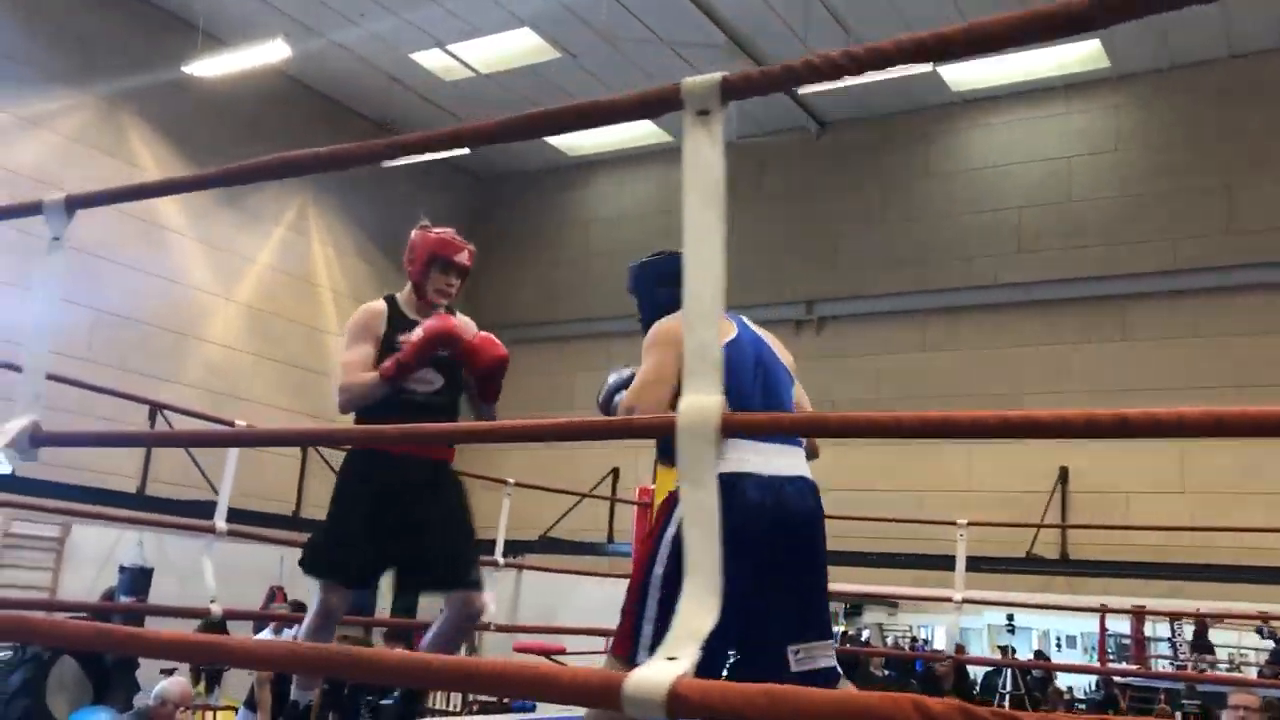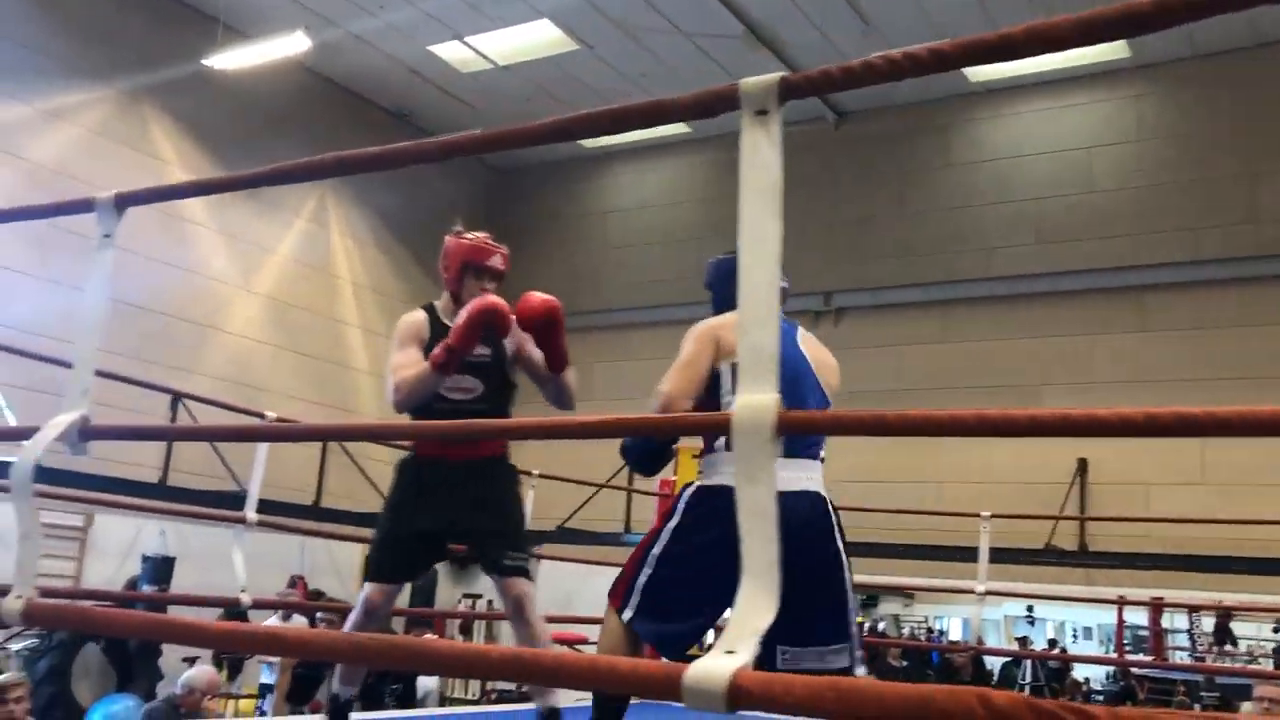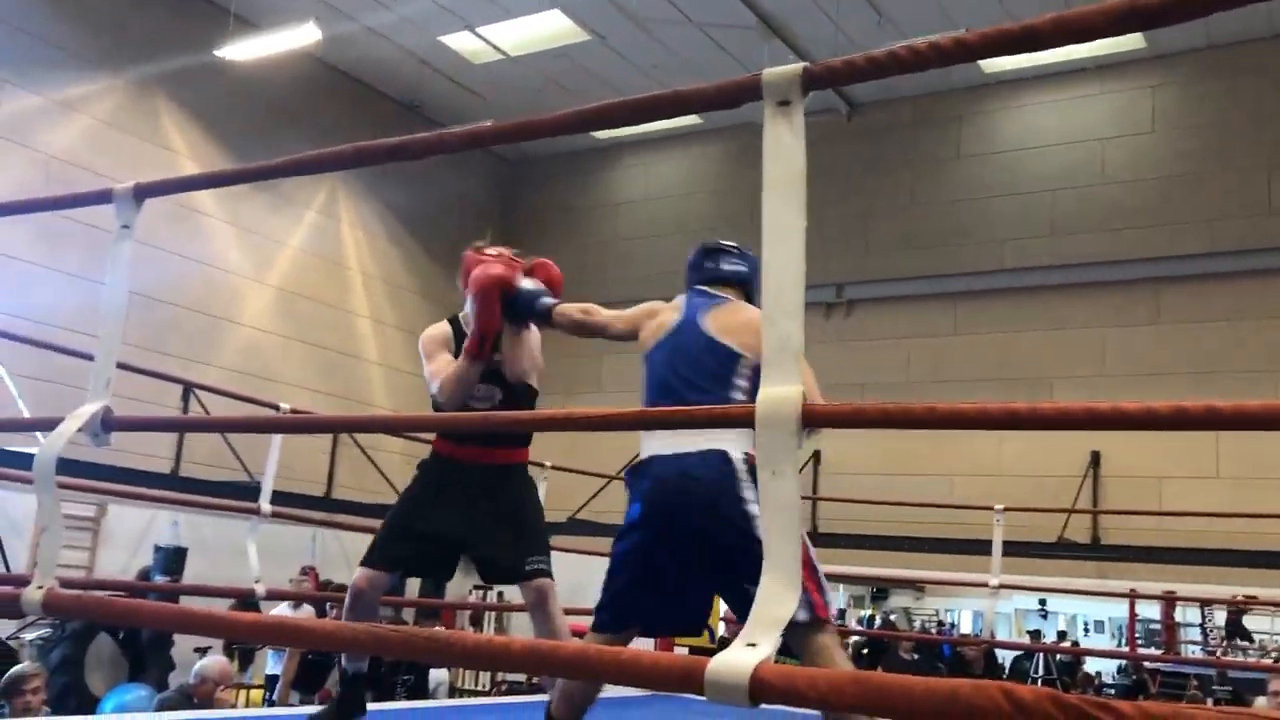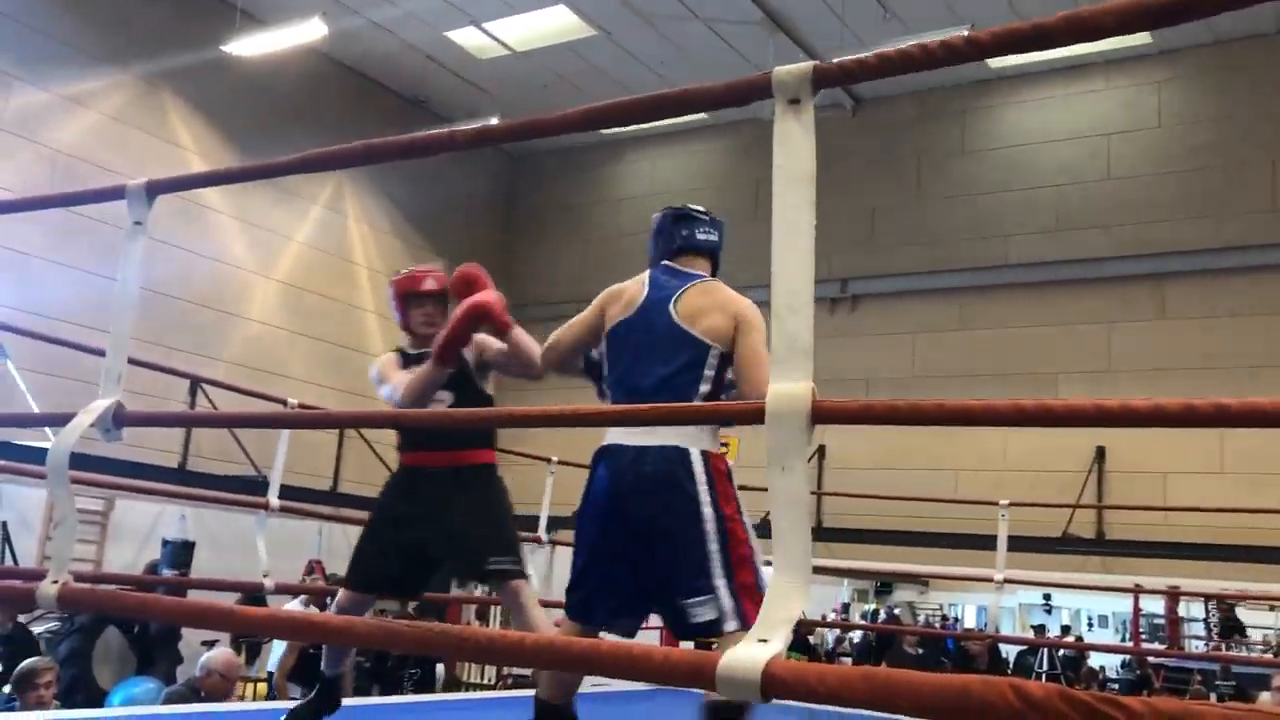
dt=0.2s
person 1, frame 1
left shoulder: (671, 329)
right shoulder: (770, 341)
left elbow: (643, 413)
right elbow: (809, 438)
left wrist: (618, 401)
left hip: (723, 494)
right hip: (796, 498)
left knee: (632, 656)
right knee: (817, 677)
person 1, frame 2
left shoulder: (715, 332)
right shoulder: (821, 356)
left elbow: (671, 406)
left wrist: (644, 443)
left hip: (725, 502)
right hip: (805, 509)
left knee: (628, 611)
right knee: (836, 674)
person 1, frame 3
left shoulder: (656, 316)
right shoulder: (762, 327)
left elbow: (582, 318)
right elbow: (804, 408)
left wrist: (537, 305)
left hip: (655, 479)
right hip: (724, 477)
left knee: (609, 629)
right knee: (813, 632)
person 1, frame 4
left shoulder: (619, 296)
right shoulder: (735, 308)
left elbow: (554, 353)
right elbow: (757, 406)
left hip: (615, 465)
right hip: (685, 469)
left knee: (583, 619)
right knee: (728, 627)
person 2, frame 1
left shoulder: (459, 330)
right shoulder: (374, 316)
left elbow: (485, 414)
right elbow: (347, 398)
left wrist: (490, 382)
right wrist: (408, 360)
left hip: (434, 476)
right hip: (374, 470)
left knee: (468, 604)
right knee: (332, 601)
person 2, frame 2
left shoulder: (512, 330)
right shoulder: (416, 325)
left elbow: (565, 403)
right elbow: (400, 398)
left wrist: (556, 350)
right wrist: (454, 346)
left hip: (487, 475)
right hip: (427, 473)
left knee: (517, 593)
right knee: (375, 599)
person 2, frame 3
left shoulder: (524, 335)
right shoulder: (438, 337)
left elbow: (520, 371)
right elbow: (447, 395)
left wrist: (500, 315)
right wrist: (484, 337)
left hip: (504, 479)
right hip: (445, 474)
left knee: (542, 592)
right knee: (366, 586)
person 2, frame 4
left shoulder: (475, 345)
right shoulder: (389, 363)
left elbow: (532, 364)
right elbow: (404, 399)
left wrist: (496, 314)
right wrist: (453, 334)
left hip: (472, 483)
right hip: (413, 485)
left knee: (513, 587)
right knee: (351, 600)
